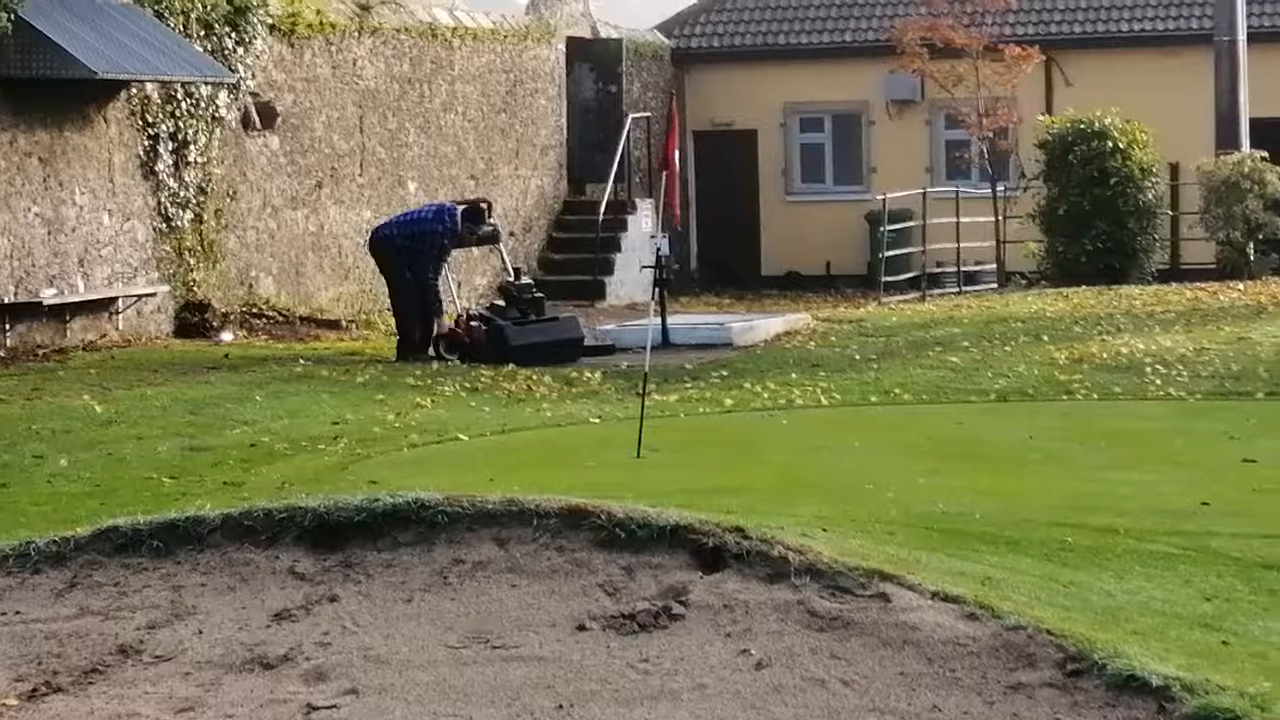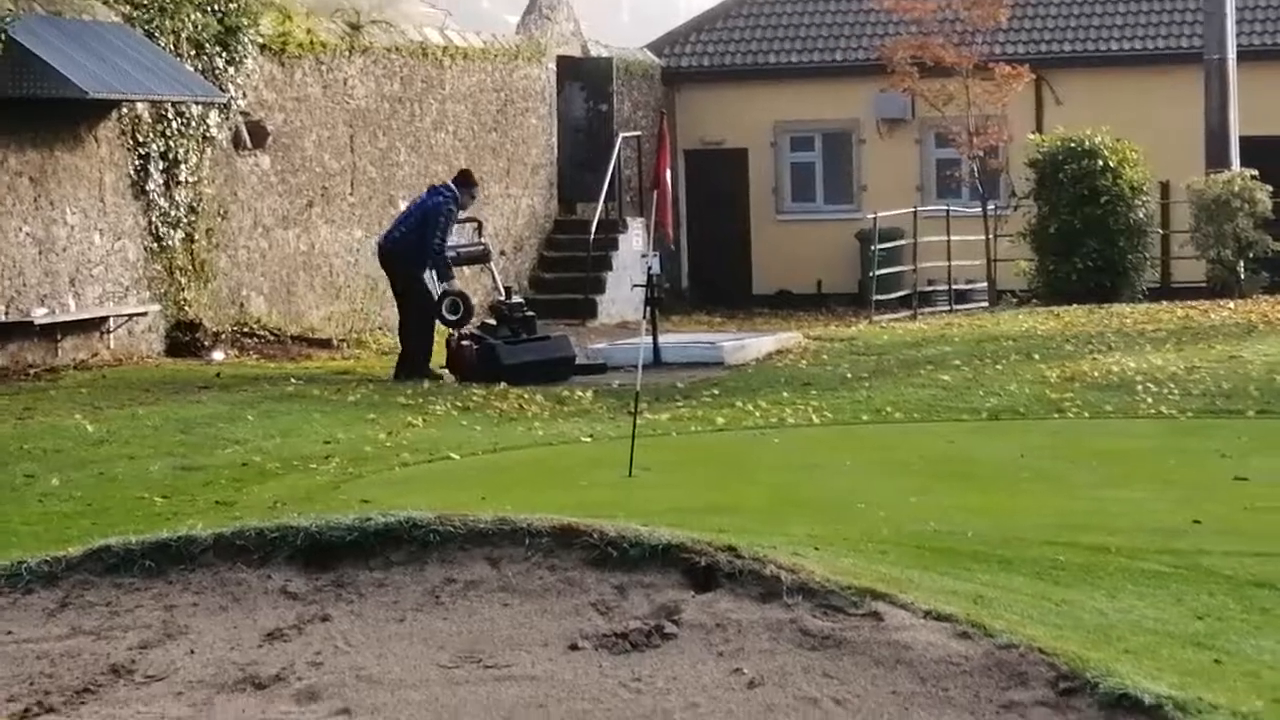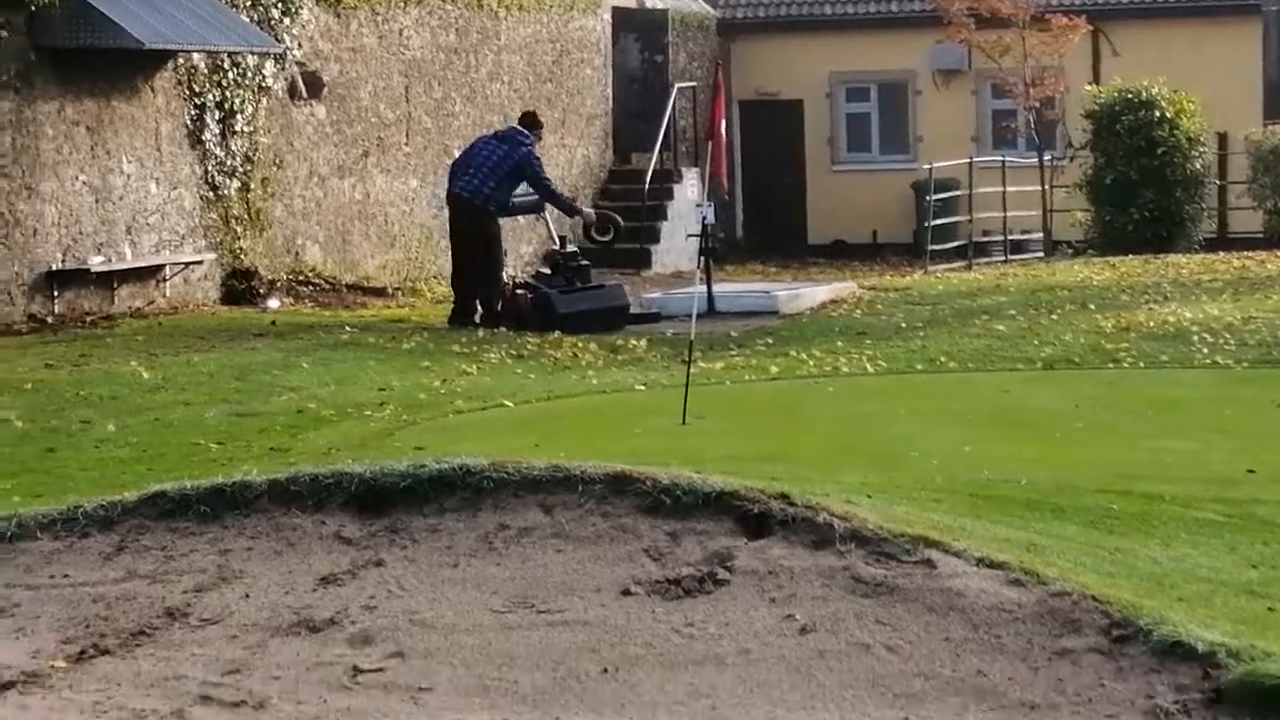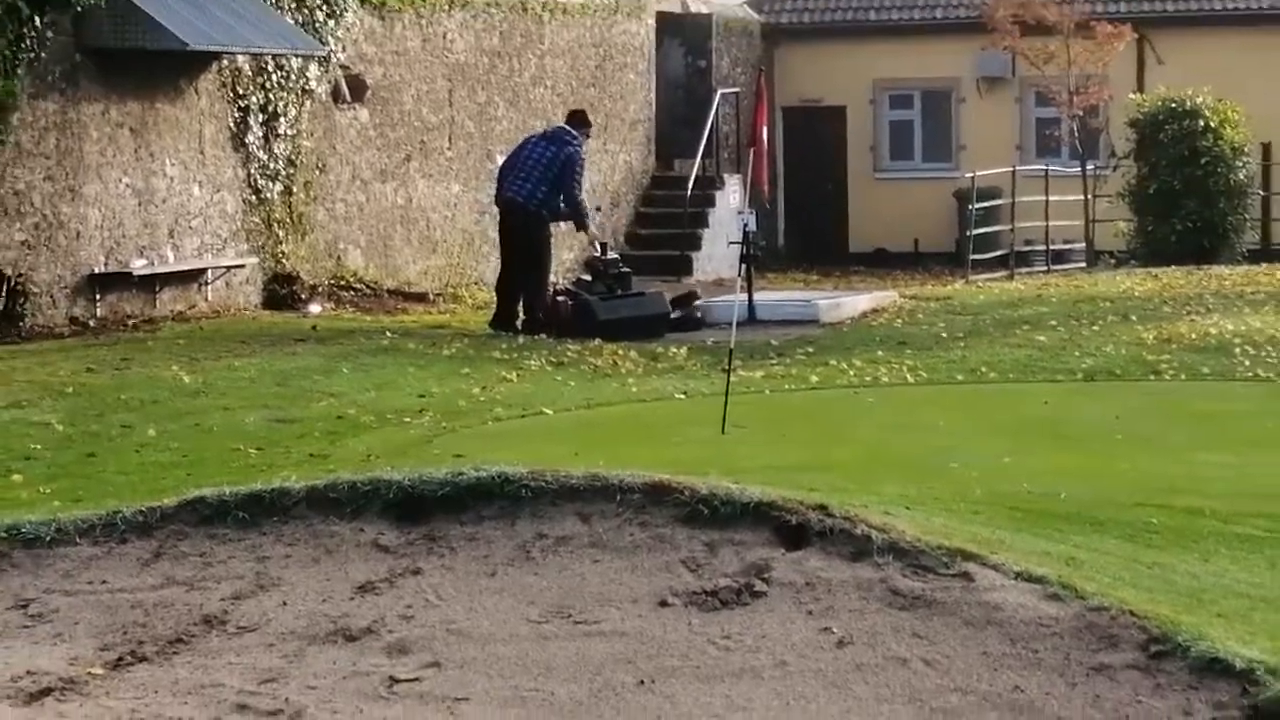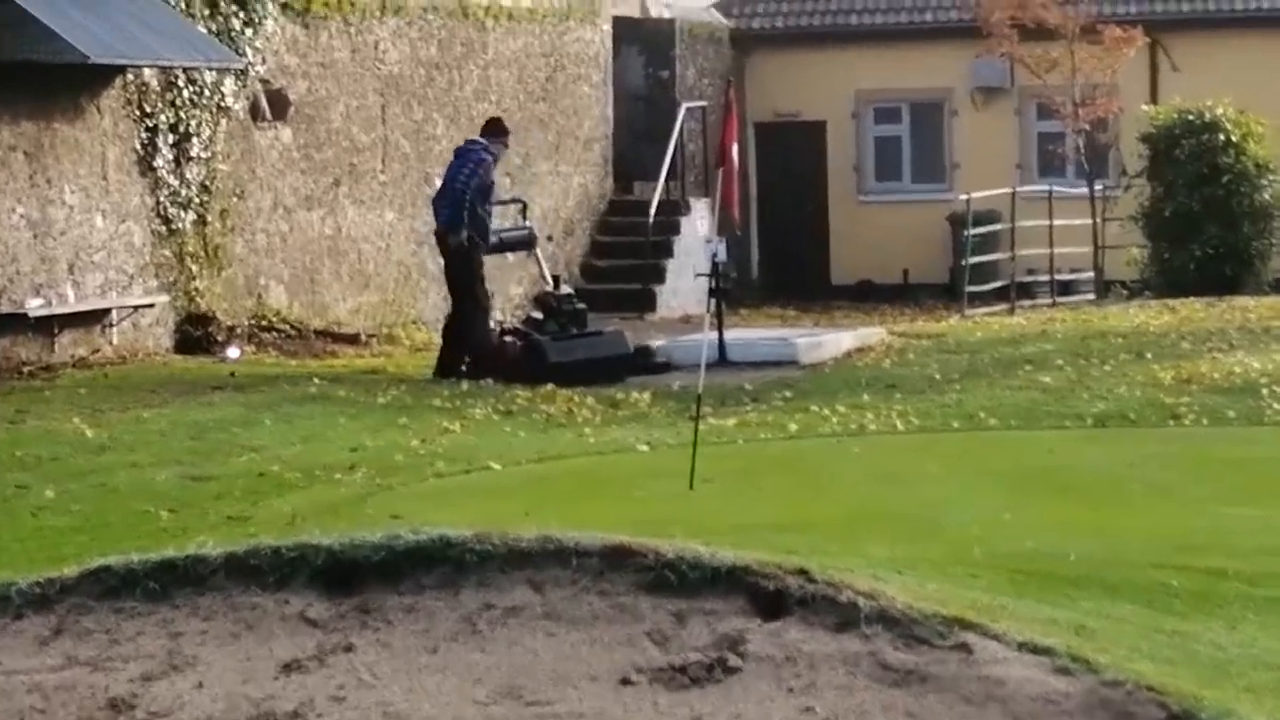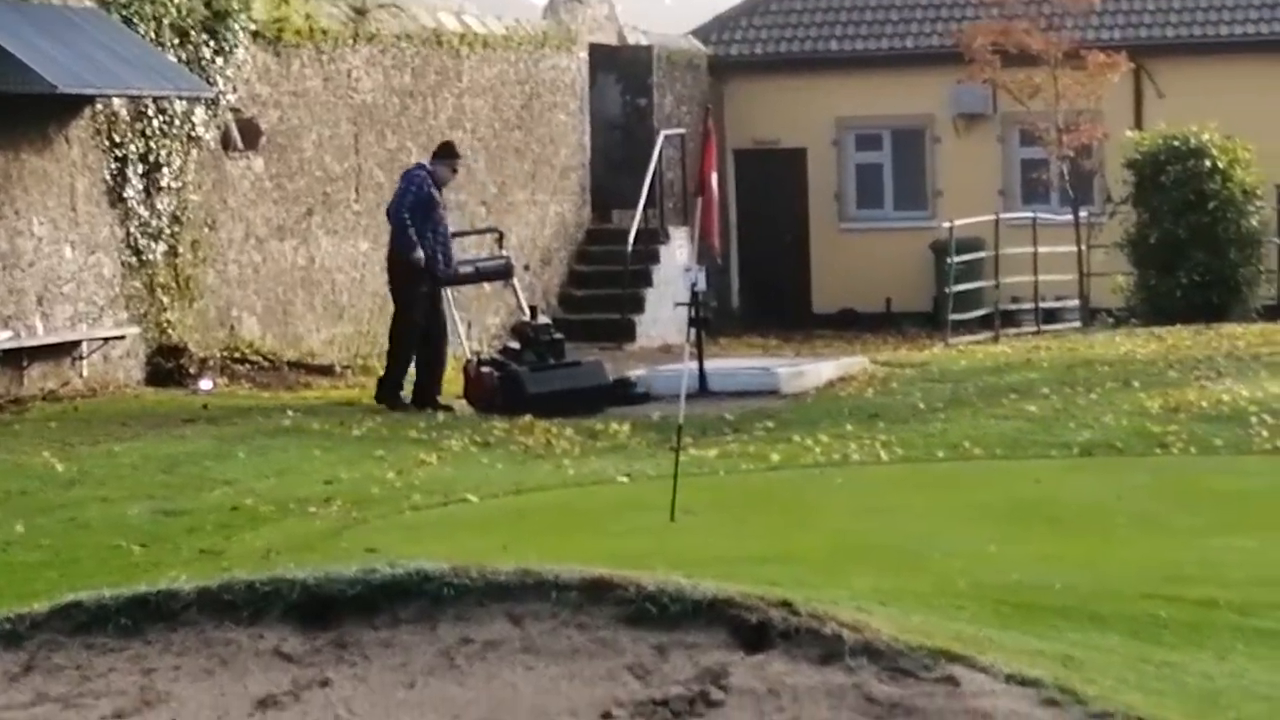
dt=0.5s
person 1, frame 1
left shoulder: (451, 214)
right shoulder: (441, 231)
right elbow: (430, 275)
right wrist: (440, 316)
left hip: (402, 246)
right hip: (386, 245)
left knee: (421, 294)
right knee: (408, 295)
left ankle: (419, 349)
right ankle: (409, 351)
person 1, frame 2
left shoulder: (436, 199)
right shoulder: (446, 206)
right elbow: (436, 246)
right wrist: (448, 278)
left hip: (392, 253)
right hip: (402, 256)
left knee: (412, 311)
right knee: (425, 310)
left ankle: (407, 367)
right ankle: (418, 367)
person 1, frame 3
left shoulder: (487, 140)
right shoulder: (525, 153)
left elbow: (457, 165)
right elbow: (547, 190)
left wrist: (453, 196)
right wrist: (578, 211)
left hip: (458, 201)
right hip: (482, 209)
left knee: (465, 262)
right knee: (490, 265)
left ankle: (462, 314)
right ankle: (490, 318)
person 1, frame 4
left shoulder: (535, 139)
right shoulder: (573, 153)
left elbow: (506, 168)
right elbow: (572, 195)
left wrist: (501, 199)
right wrist: (583, 224)
left hip: (510, 207)
right hip: (534, 214)
left knee: (511, 267)
right knee: (537, 271)
left ankle: (504, 318)
right ankle: (535, 323)
person 1, frame 5
left shoulder: (464, 157)
right shoulder: (482, 159)
left elbow: (440, 198)
right elbow: (461, 190)
right wrist: (459, 228)
left hip: (450, 238)
right hip: (465, 241)
left knee: (462, 304)
right knee: (476, 304)
left ankle: (449, 363)
right ankle: (481, 364)
person 1, frame 6
left shoulder: (433, 189)
right shoulder: (418, 179)
right elbow: (397, 212)
left wrist: (442, 264)
right wrist: (412, 247)
left hip: (430, 271)
right hip: (411, 267)
left knee: (436, 332)
right knee: (408, 328)
left ankle: (426, 395)
right ankle: (389, 390)
